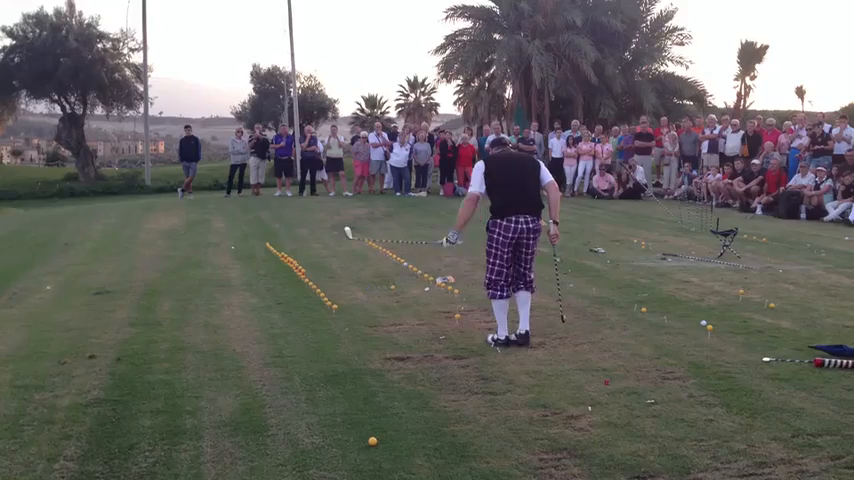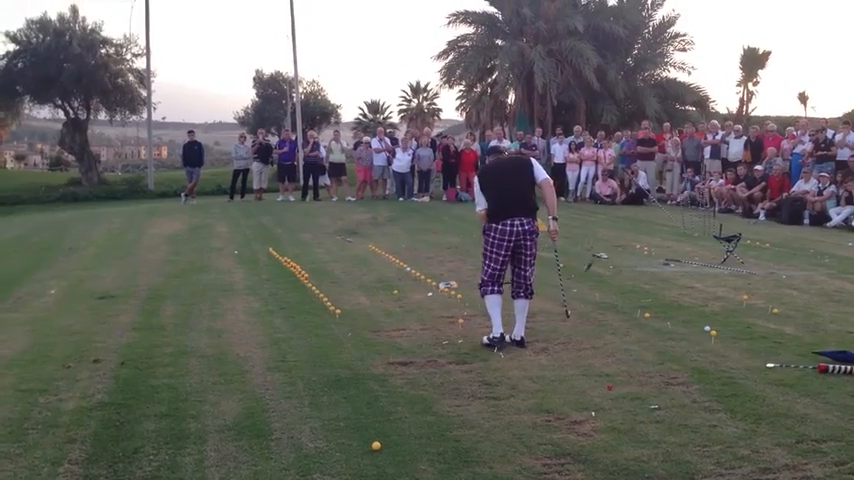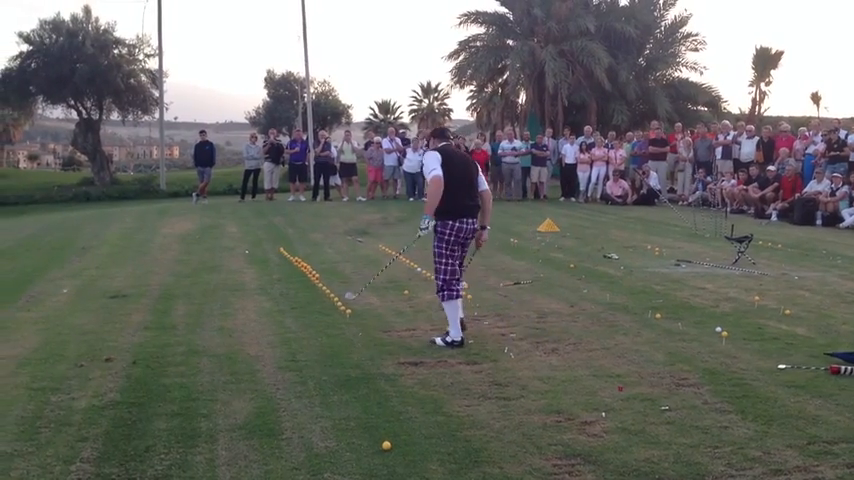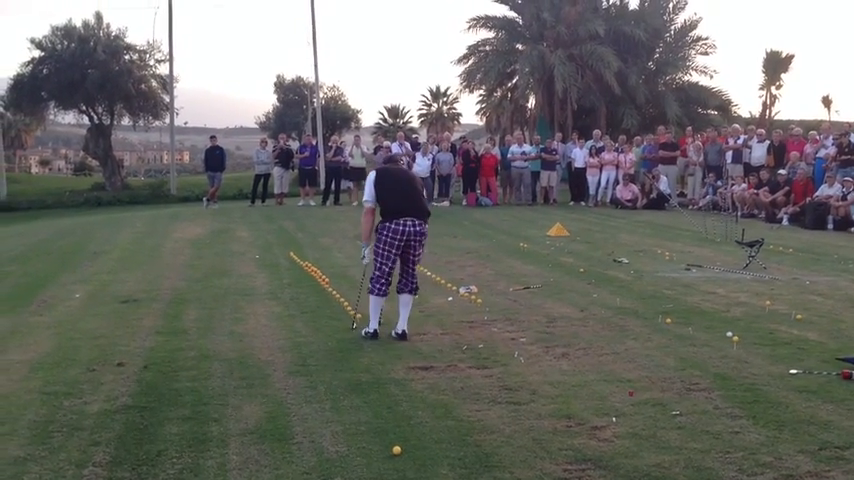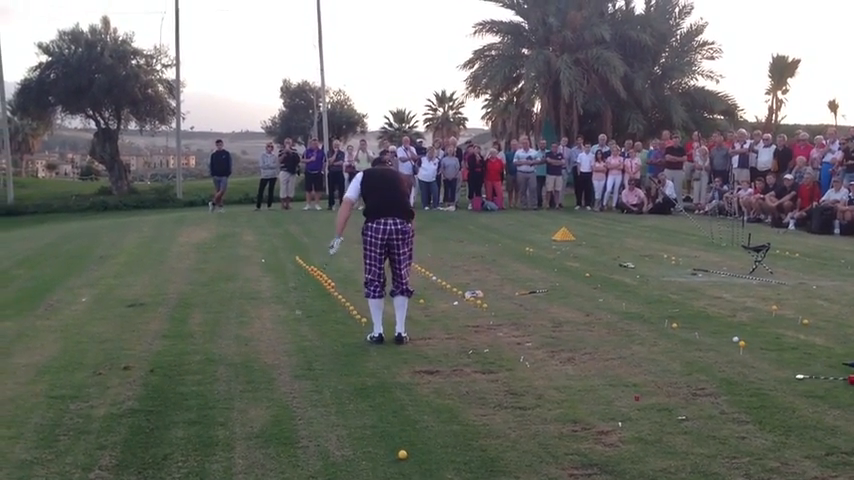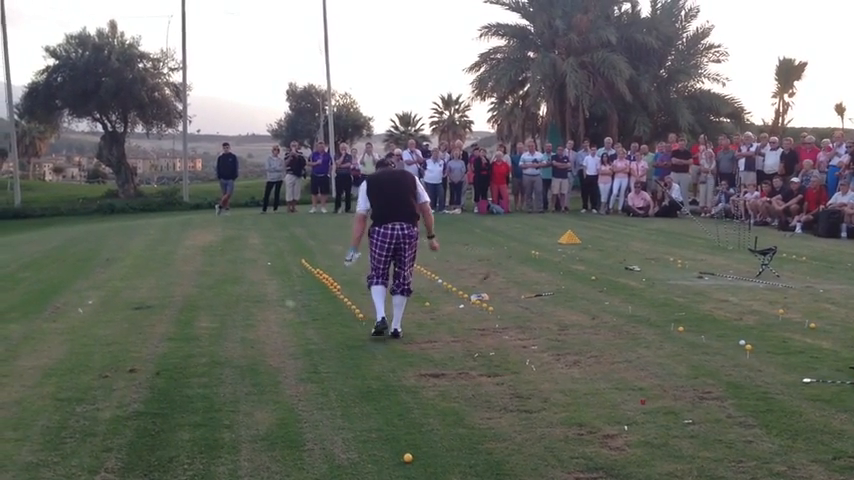
dt=0.7s
person 1, frame 1
left shoulder: (484, 164)
right shoulder: (533, 161)
left elbow: (472, 199)
right elbow: (553, 188)
left wrist: (455, 231)
right wrist: (553, 222)
left hip: (503, 222)
right hip: (532, 222)
left knee: (497, 279)
right knee: (523, 277)
left ankle: (501, 335)
right ankle: (523, 329)
person 1, frame 2
left shoulder: (482, 175)
right shoulder: (527, 162)
left elbow: (483, 214)
right elbow: (547, 186)
right wrist: (552, 218)
left hip: (499, 227)
right hip: (528, 224)
left knee: (490, 281)
right knee: (523, 280)
left ankle: (496, 332)
right ankle: (518, 334)
person 1, frame 3
left shoulder: (432, 154)
right shoulder: (469, 160)
left elbow: (436, 182)
right elbow: (486, 195)
left wrist: (427, 216)
right wrist: (484, 228)
left hip: (449, 223)
right hip: (471, 222)
left knee: (446, 279)
right knee: (453, 273)
left ankle: (455, 335)
right ankle: (457, 318)
person 1, frame 4
left shoulder: (376, 174)
right shoulder: (414, 177)
left elbow: (368, 212)
left wrist: (366, 245)
left hip: (392, 225)
right hip: (419, 226)
left knee: (380, 277)
right knee: (409, 277)
left ankle: (373, 328)
right ankle: (402, 328)
person 1, frame 5
left shoulder: (363, 175)
right shoulder: (402, 180)
left elbow: (347, 204)
left wrist: (337, 237)
left hip: (375, 226)
right hip: (403, 226)
left knee: (374, 280)
right knee: (402, 280)
left ankle: (377, 332)
right ankle: (400, 332)
person 1, frame 6
left shoulder: (369, 182)
right shoulder: (409, 177)
left elbow: (361, 217)
right elbow: (425, 207)
left wrist: (353, 249)
right wrist: (431, 237)
left hip: (382, 230)
right hip: (408, 229)
left knee: (377, 275)
right knee: (403, 279)
left ankle: (381, 317)
right ankle: (396, 326)
